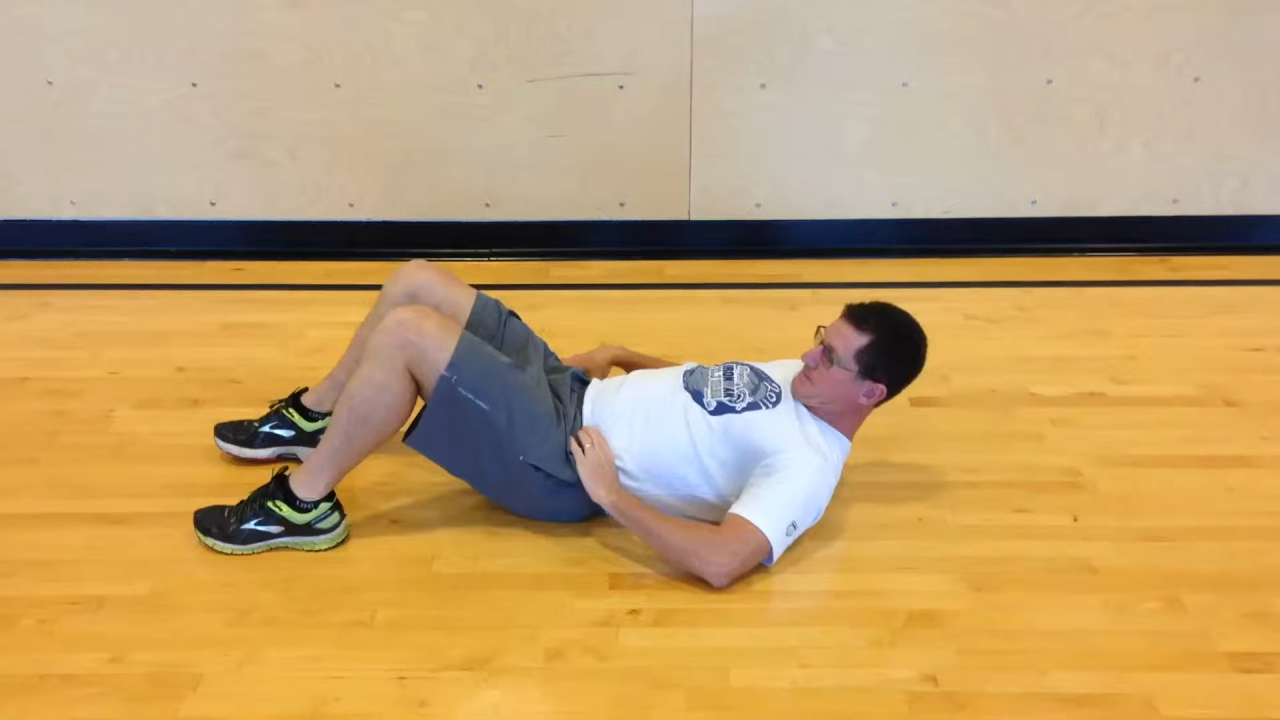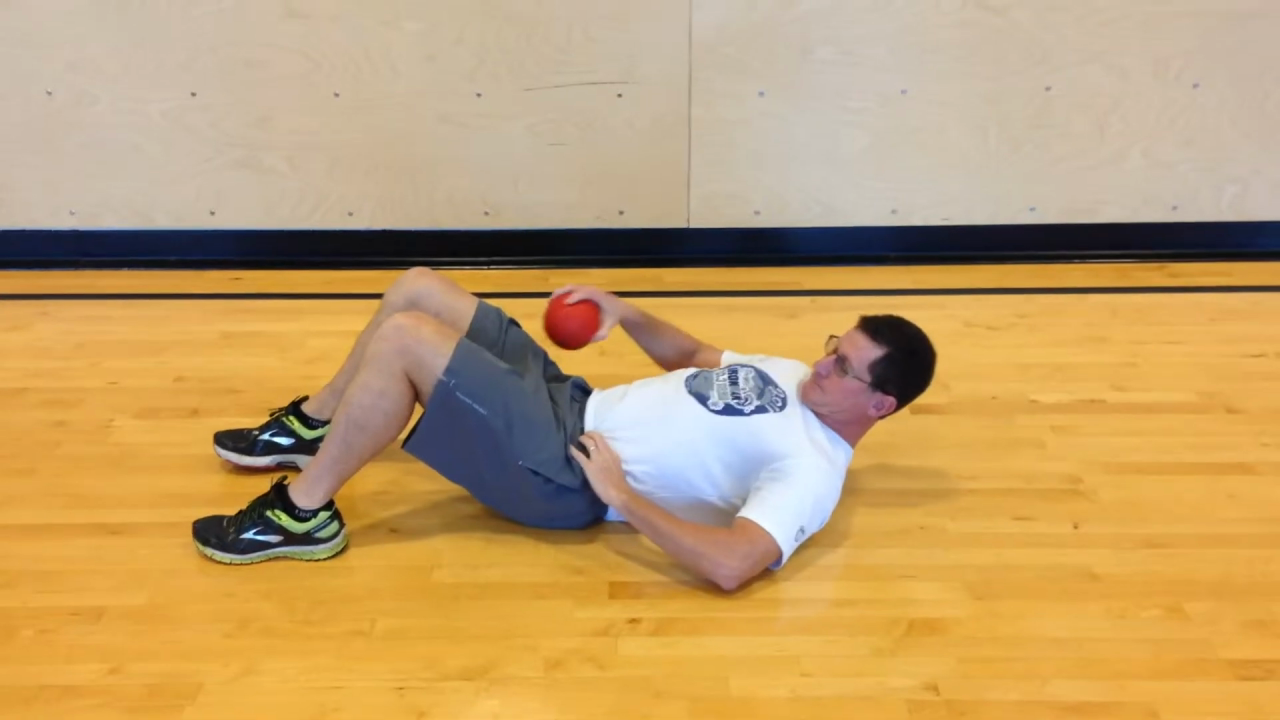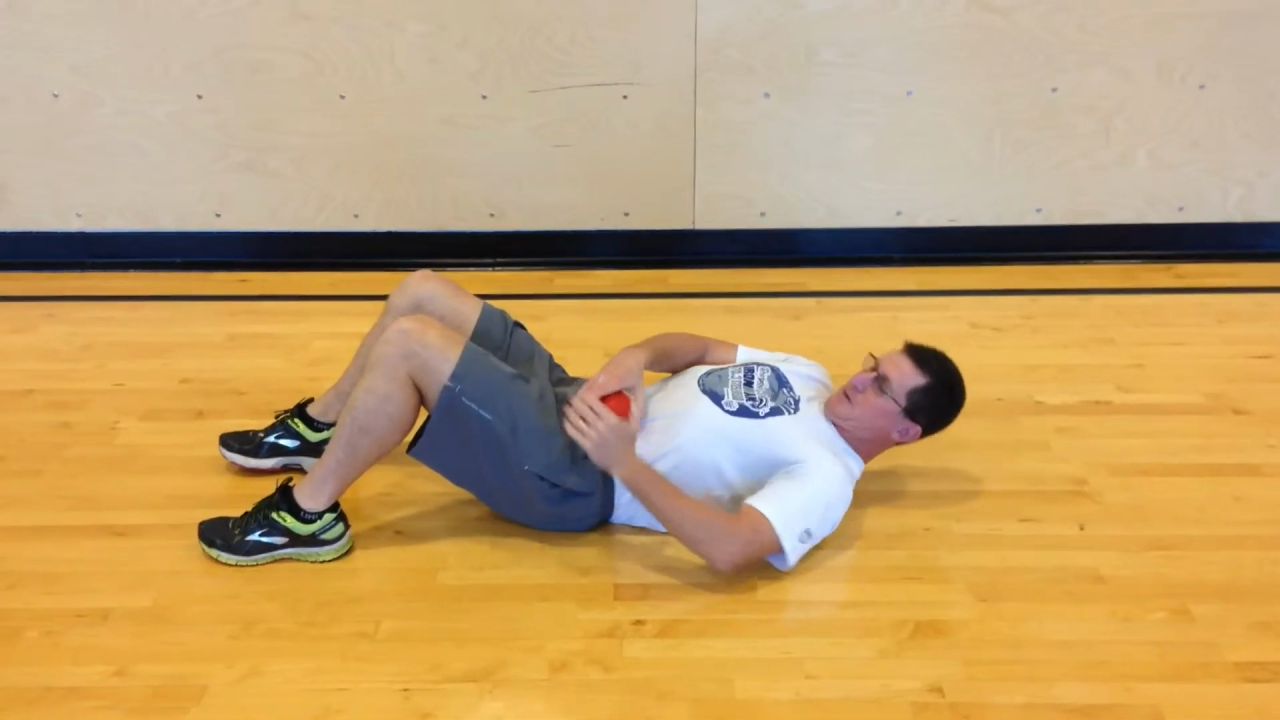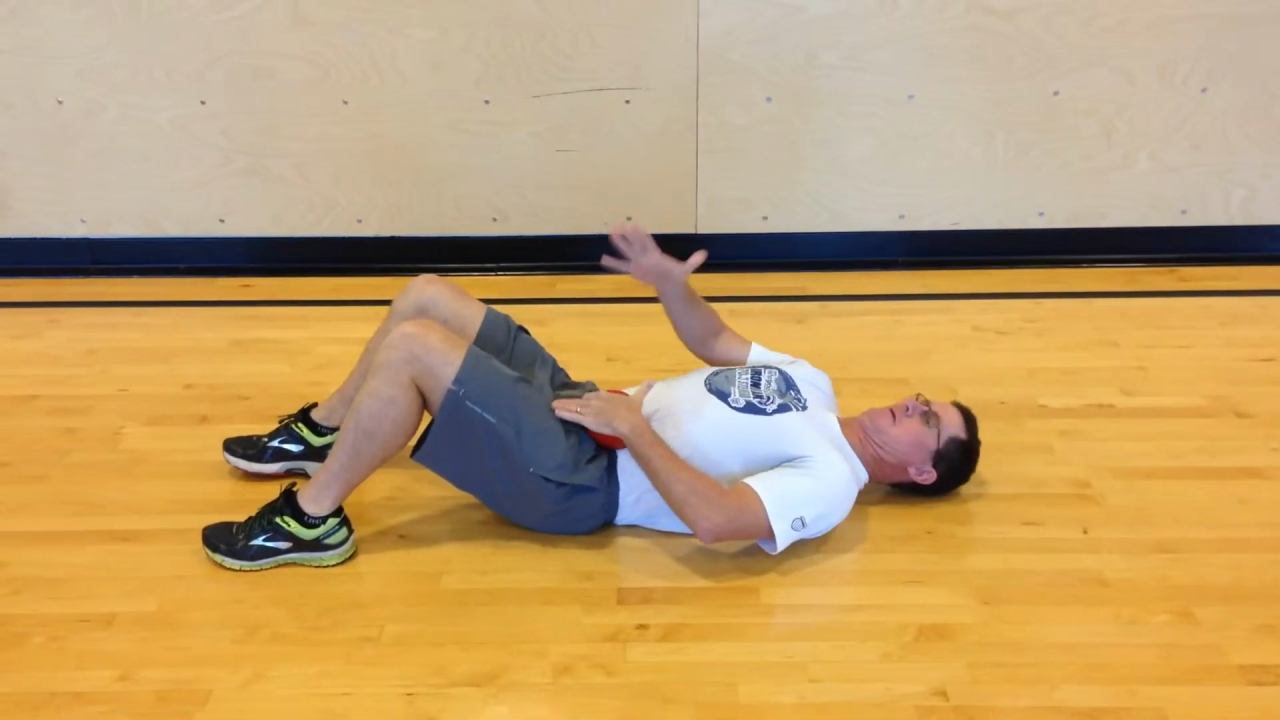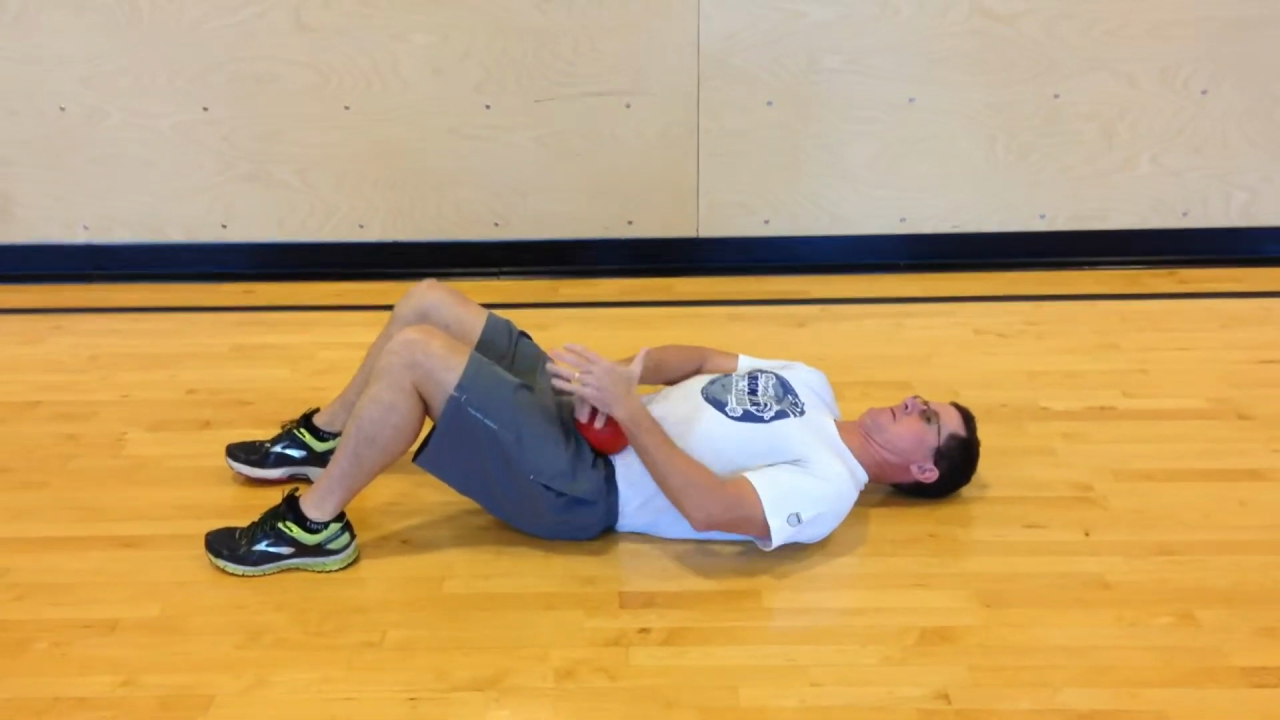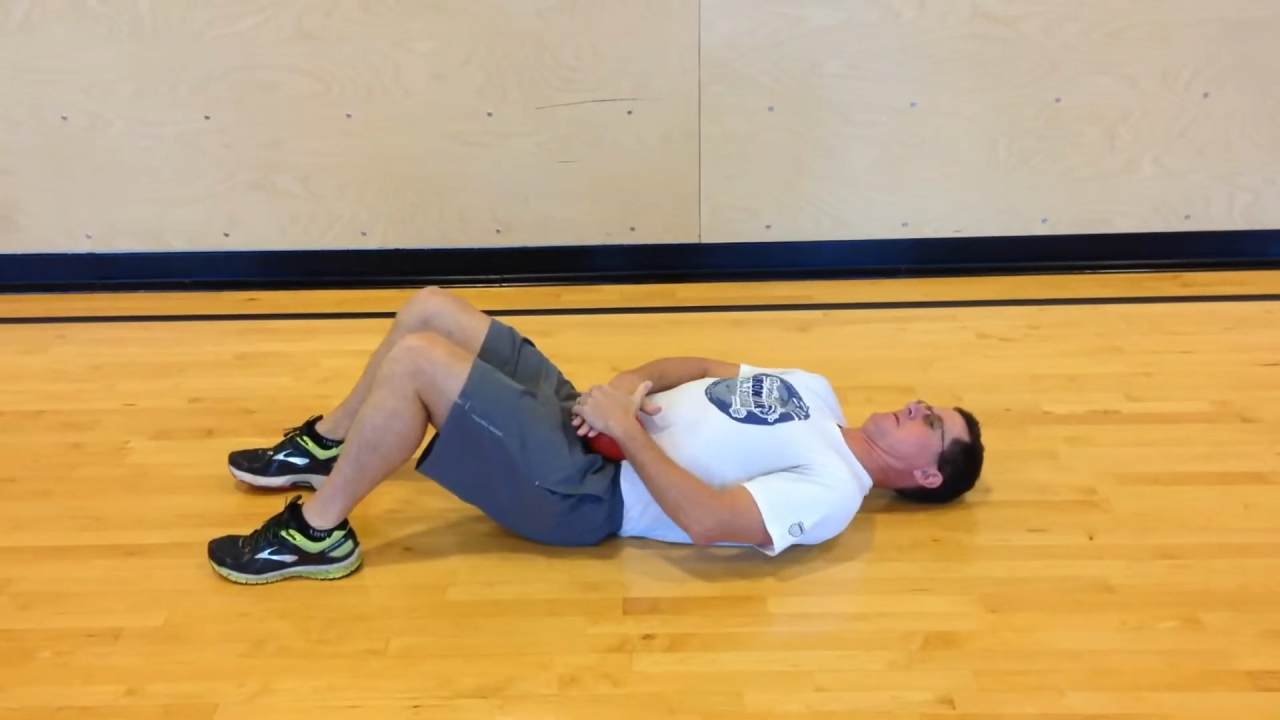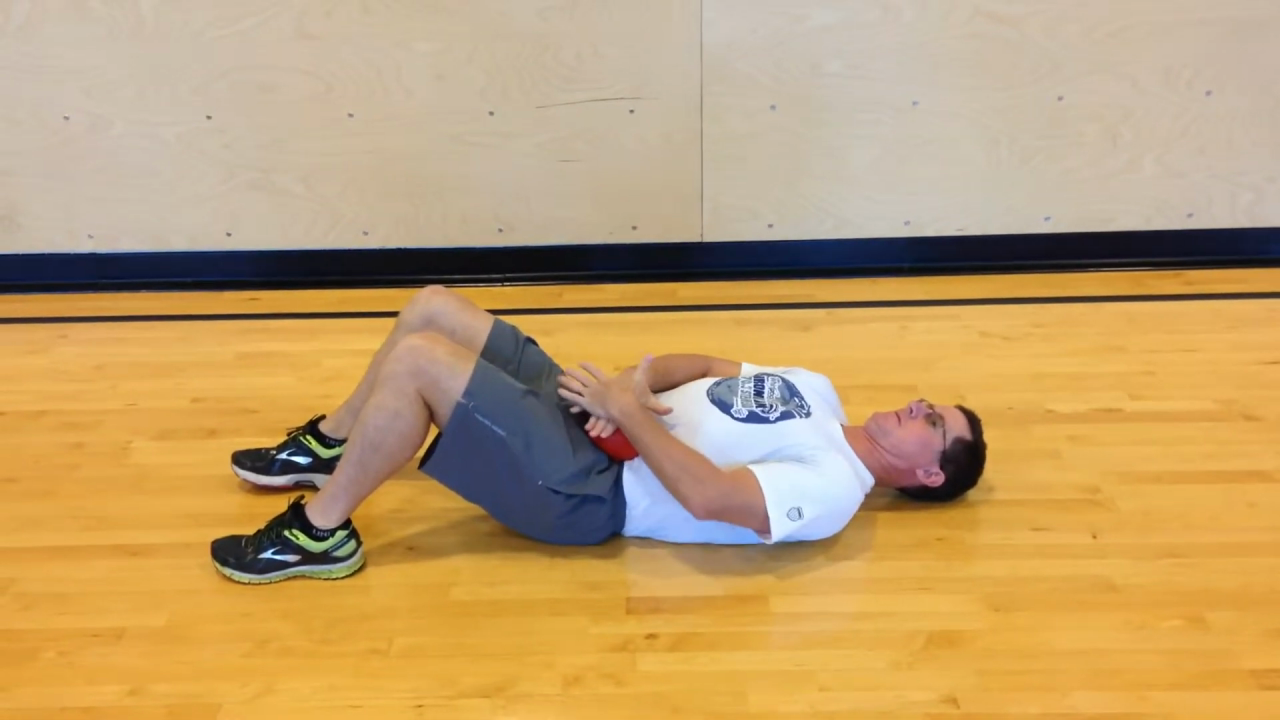
dt=0.7s
person 1, frame 1
left shoulder: (806, 467)
right shoulder: (793, 380)
left elbow: (720, 562)
left wrist: (611, 495)
right wrist: (618, 356)
left hip: (559, 460)
right hip: (577, 396)
left knee: (406, 331)
right knee: (414, 282)
left ankle: (304, 504)
right ankle: (310, 418)
person 1, frame 2
left shoulder: (810, 471)
right shoulder: (793, 379)
left elbow: (730, 564)
right elbow: (693, 357)
left wrist: (622, 495)
right wrist: (625, 312)
left hip: (561, 473)
right hip: (574, 405)
left knee: (403, 339)
right knee: (416, 289)
left ankle: (301, 515)
right ankle: (309, 429)
person 1, frame 3
left shoulder: (823, 481)
right shoulder: (809, 379)
left elbow: (728, 548)
right elbow: (699, 348)
left wrist: (623, 461)
right wrist: (637, 355)
left hip: (572, 479)
right hip: (573, 407)
left knee: (408, 343)
right knee: (422, 291)
left ankle: (307, 517)
right ankle: (314, 431)
person 1, frame 4
left shoulder: (828, 482)
right shoulder: (813, 387)
left elbow: (714, 518)
right elbow: (714, 341)
left wrist: (633, 427)
right wrist: (667, 278)
left hip: (576, 480)
right hip: (583, 410)
left knee: (412, 345)
right knee: (426, 293)
left ankle: (311, 520)
right ankle: (318, 433)
person 1, frame 5
left shoulder: (825, 489)
right shoulder: (812, 386)
left elbow: (707, 508)
right elbow: (700, 359)
left wrist: (629, 406)
right wrist: (630, 368)
left hip: (579, 488)
right hip: (590, 420)
left knee: (412, 352)
right knee: (426, 301)
left ankle: (313, 526)
right ankle: (320, 440)
person 1, frame 6
left shoulder: (829, 492)
right shoulder: (816, 394)
left elbow: (707, 519)
right elbow: (702, 367)
left wrist: (626, 430)
right wrist: (627, 384)
left hip: (581, 492)
right hip: (589, 422)
left knee: (415, 360)
right knee: (430, 308)
left ankle: (317, 533)
right ankle: (323, 448)
person 1, frame 7
left shoulder: (831, 489)
right shoulder: (818, 393)
left elbow: (707, 495)
right elbow: (705, 365)
left wrist: (629, 409)
right wrist: (634, 382)
left hip: (585, 492)
right hip: (597, 423)
left knee: (418, 361)
right knee: (432, 308)
left ankle: (319, 533)
right ankle: (326, 449)
